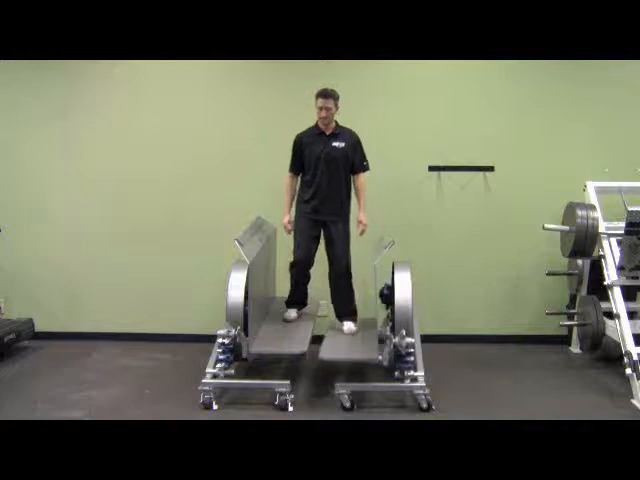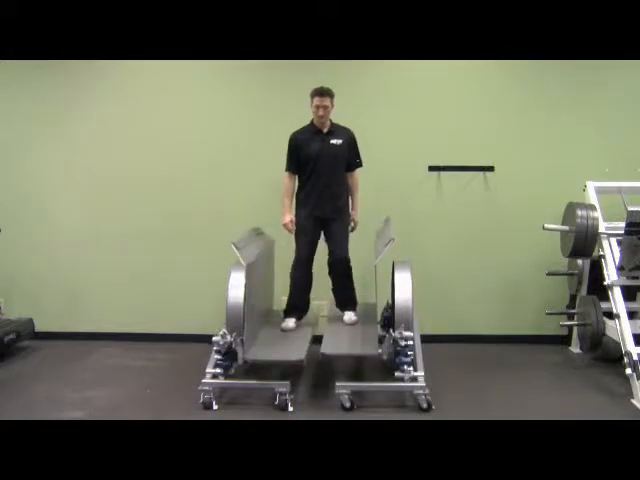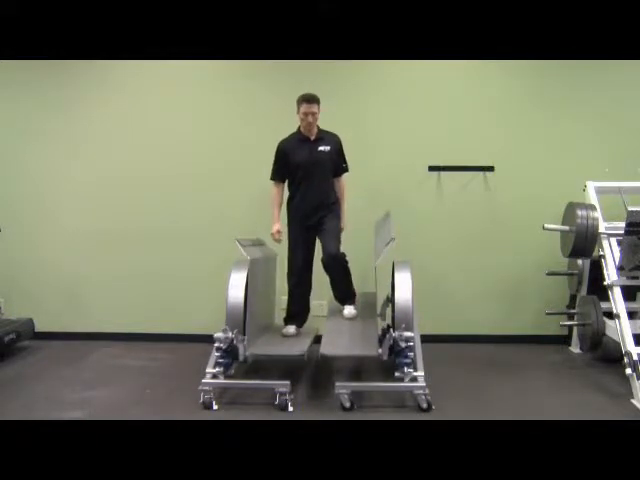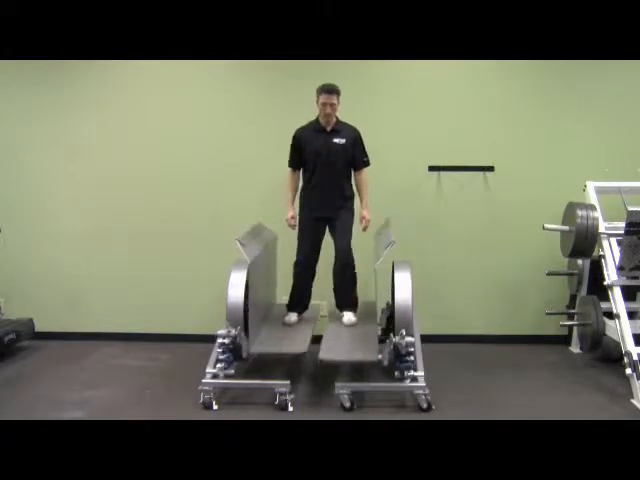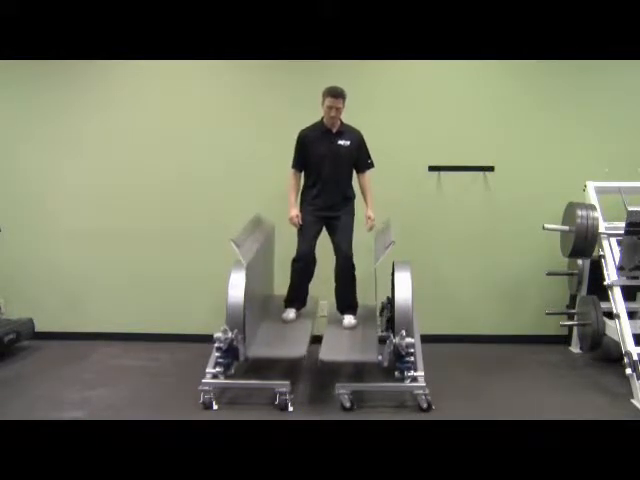
dt=1s
person 1, frame 1
left shoulder: (350, 139)
right shoulder: (303, 139)
left elbow: (358, 176)
right elbow: (293, 176)
left wrist: (362, 211)
right wrist: (287, 211)
left hip: (338, 213)
right hip: (307, 212)
left knee: (340, 265)
right knee: (301, 260)
left ankle: (347, 316)
right ankle: (295, 304)
person 1, frame 2
left shoulder: (346, 136)
right shoulder: (298, 138)
left elbow: (352, 173)
right elbow: (290, 176)
left wrist: (354, 207)
right wrist: (287, 211)
left hip: (337, 210)
right hip: (307, 209)
left knee: (340, 258)
right knee: (302, 260)
left ankle: (347, 307)
right ankle: (294, 313)
person 1, frame 3
left shoulder: (333, 141)
right shoulder: (286, 146)
left elbow: (338, 179)
right elbow: (278, 185)
left wrist: (342, 213)
right wrist: (276, 220)
left hip: (328, 213)
right hip: (299, 217)
left knee: (333, 255)
right knee: (298, 269)
left ankle: (348, 300)
right ankle: (294, 319)
person 1, frame 4
left shoulder: (351, 134)
right shoulder: (302, 135)
left elbow: (359, 172)
right elbow: (294, 172)
left wrist: (364, 207)
right wrist: (290, 206)
left hip: (342, 207)
right hip: (311, 208)
left knee: (344, 255)
right knee: (305, 258)
left ankle: (347, 307)
right ankle: (296, 308)
person 1, frame 5
left shoulder: (354, 136)
right shoulder: (306, 135)
left elbow: (363, 173)
right elbow: (296, 172)
left wrist: (369, 207)
right wrist: (293, 205)
left hip: (342, 207)
right hip: (312, 206)
left knee: (345, 256)
right knee: (304, 255)
left ankle: (348, 310)
right ankle: (294, 304)
